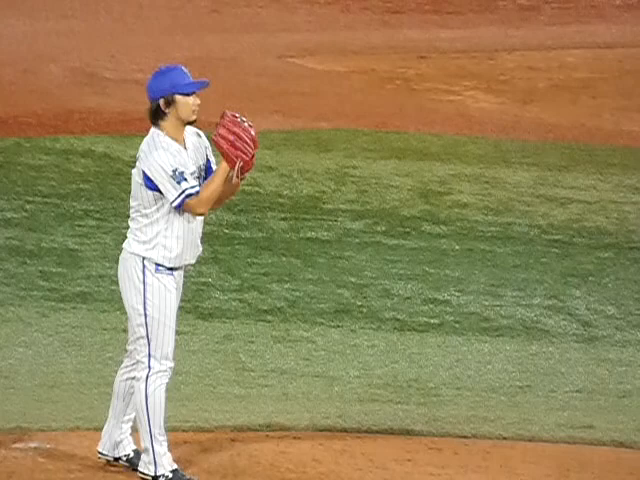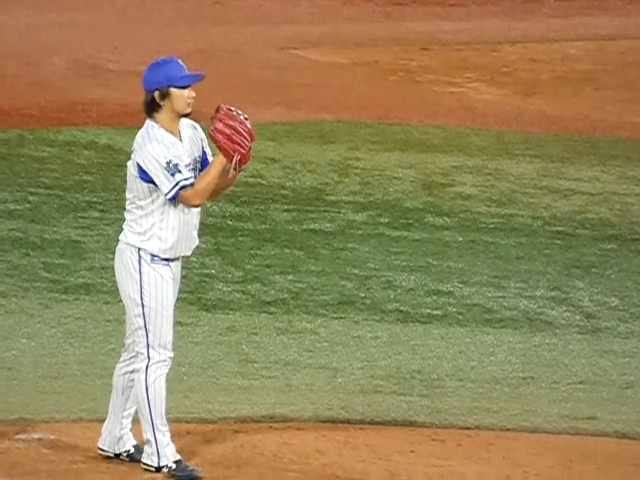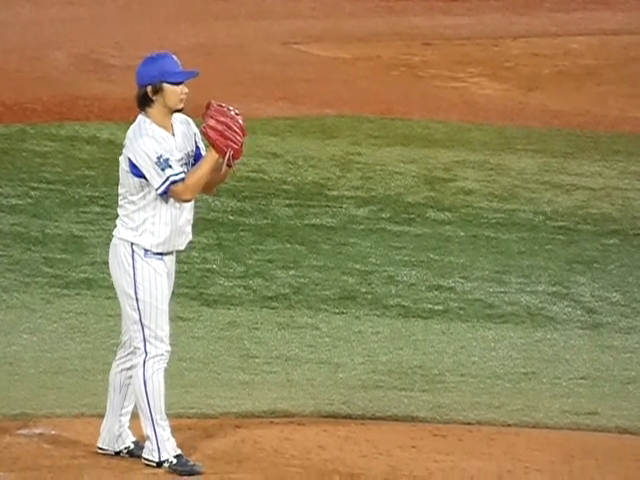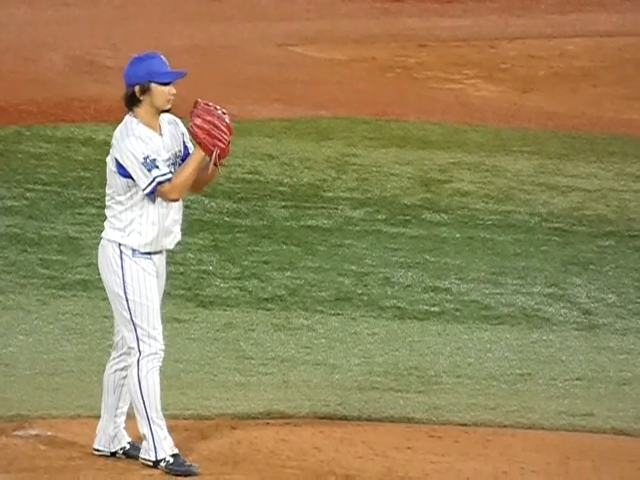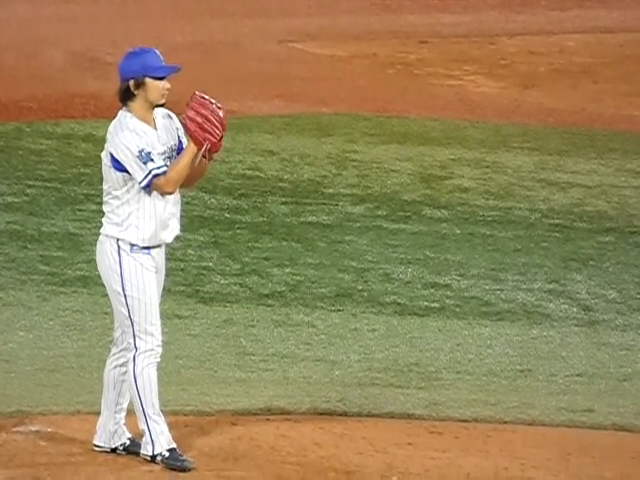
dt=1s
person 1, frame 1
left shoulder: (196, 139)
right shoulder: (156, 153)
left elbow: (215, 198)
right elbow: (198, 205)
left wrist: (238, 173)
right wrist: (228, 160)
left hip: (171, 268)
right hip: (148, 268)
left knee: (140, 359)
right knee: (155, 363)
left ankle: (115, 443)
person 1, frame 2
left shoulder: (192, 131)
right shoulder: (151, 145)
left elbow: (213, 190)
right elbow: (193, 196)
left wrist: (235, 164)
right wrist: (225, 152)
left hip: (169, 260)
right hip: (145, 260)
left knee: (139, 352)
right knee: (155, 355)
left ankle: (115, 439)
person 1, frame 3
left shoulder: (185, 126)
right shoulder: (142, 139)
left elbow: (208, 184)
right elbow: (184, 190)
left wrist: (228, 156)
right wrist: (216, 147)
left hip: (164, 254)
right hip: (139, 254)
left knee: (135, 347)
right knee: (153, 349)
left ankle: (115, 436)
person 1, frame 4
left shoulder: (173, 127)
right shoulder: (129, 139)
left elbow: (197, 183)
right elbow: (171, 190)
left wrist: (216, 156)
right wrist: (202, 146)
left hip: (154, 253)
right hip: (127, 255)
left knee: (128, 347)
right knee: (147, 349)
left ankle: (109, 437)
person 1, frame 5
left shoulder: (168, 121)
right shoulder: (124, 133)
left elbow: (190, 177)
right elbow: (166, 183)
left wrist: (207, 149)
right wrist: (196, 140)
left hip: (153, 249)
right hip: (126, 250)
left knee: (129, 343)
right knee: (145, 345)
left ankle: (110, 433)
right ankle: (157, 442)
